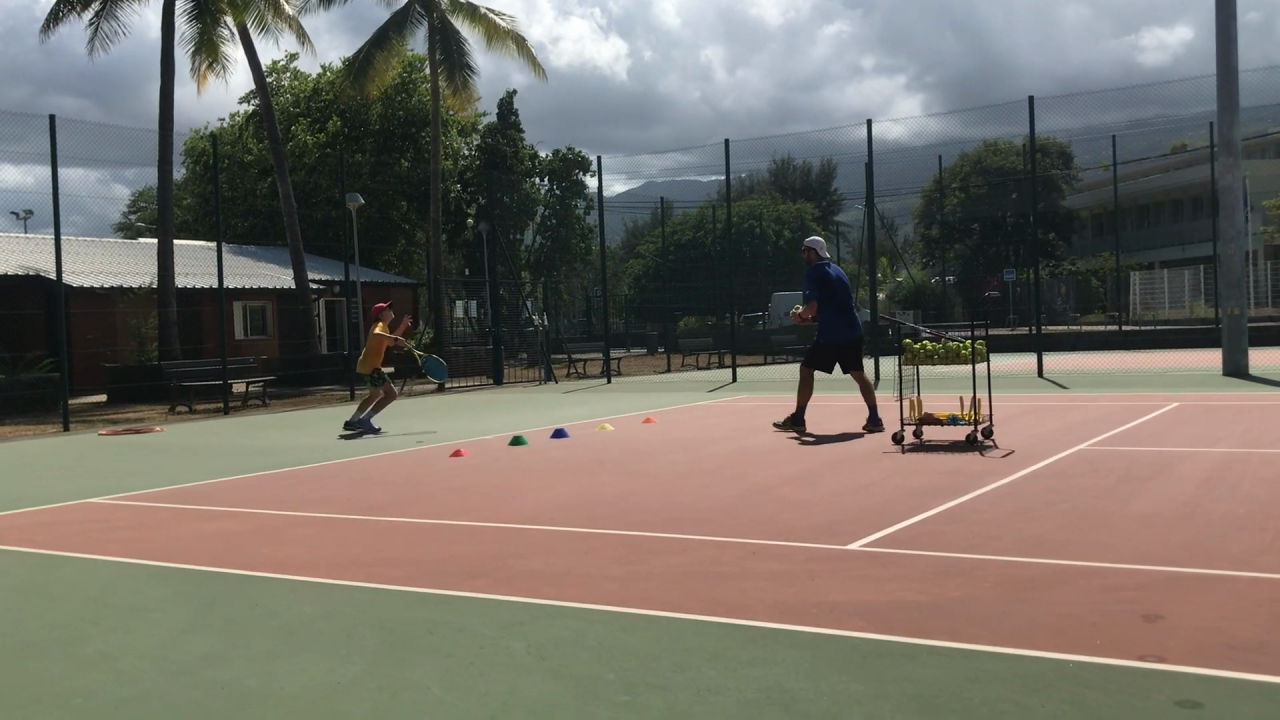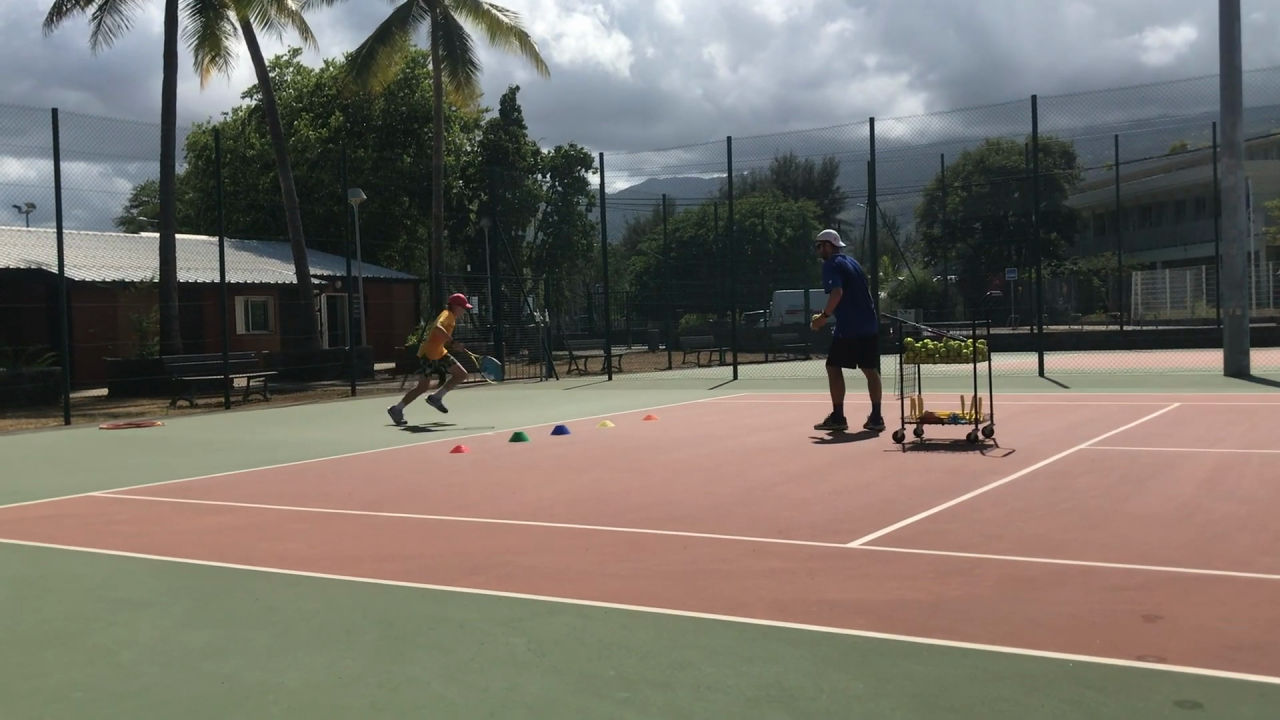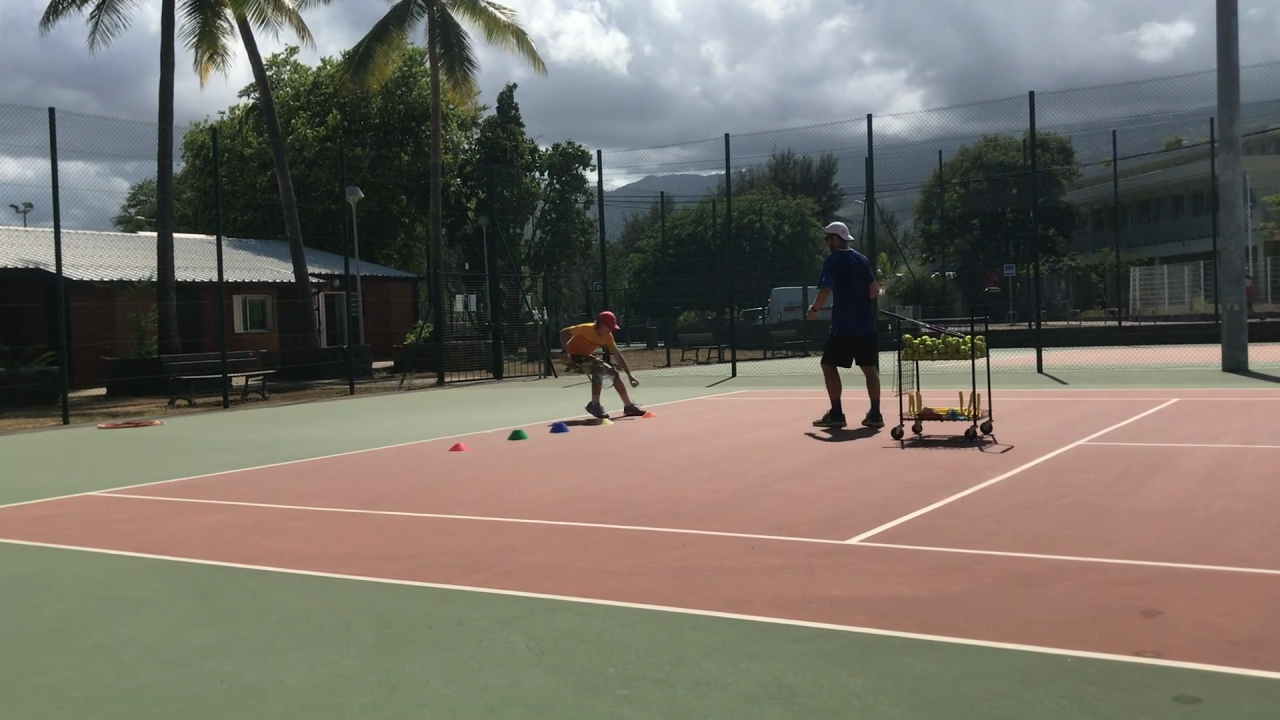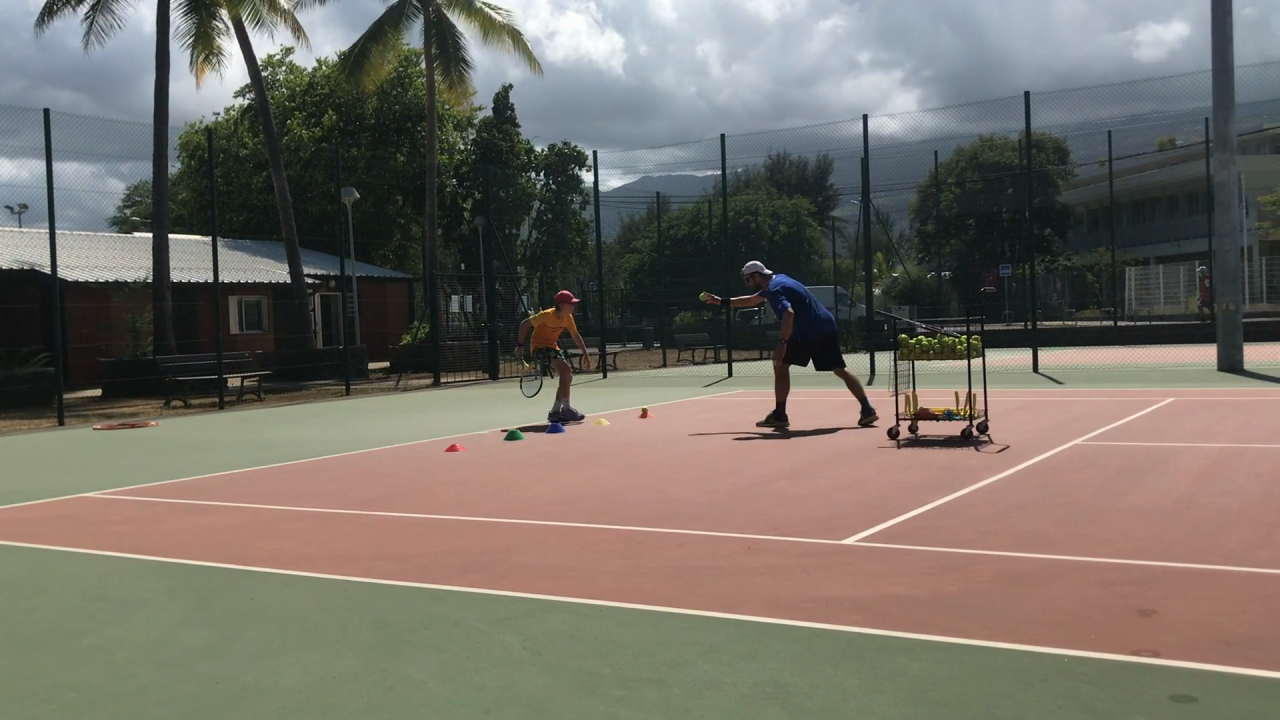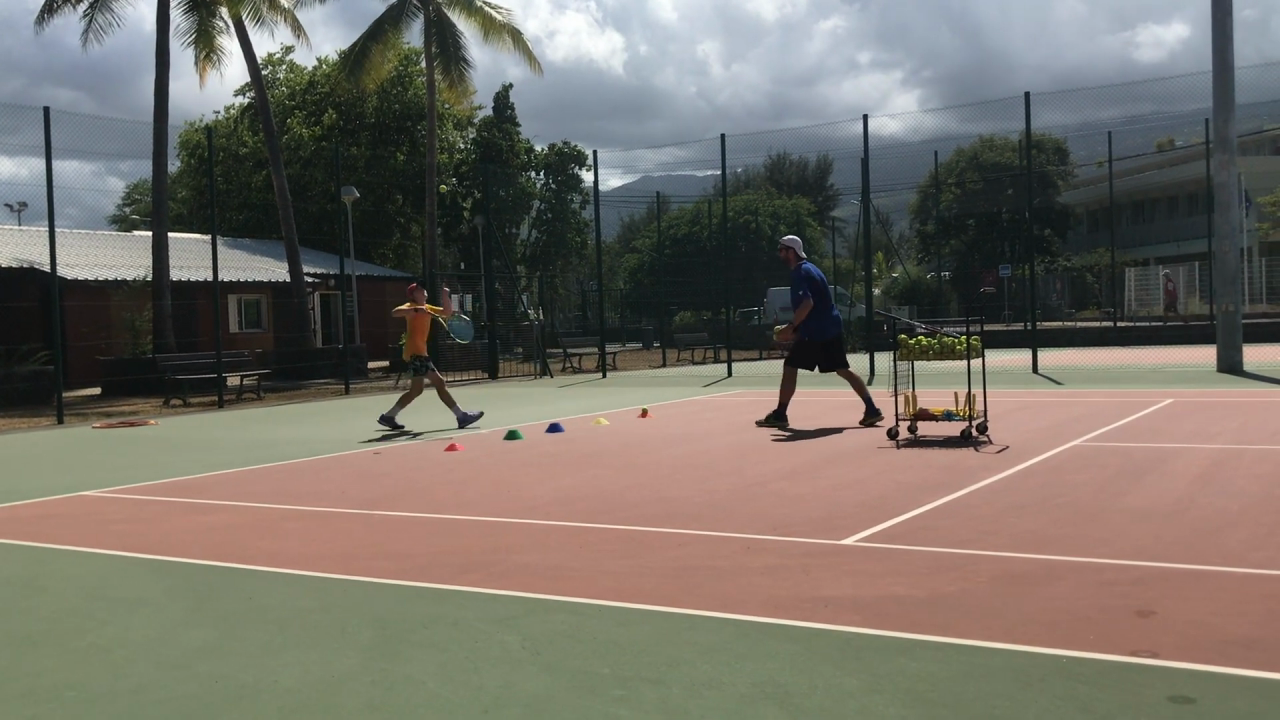
dt=0.7s
person 1, frame 1
left shoulder: (813, 273)
right shoulder: (838, 271)
left elbow: (812, 306)
left wrist: (800, 315)
right wrist: (812, 318)
left hip: (830, 334)
right hip: (853, 331)
left knee: (807, 370)
right knee: (859, 374)
left ankle: (797, 419)
right ankle: (874, 419)
person 1, frame 2
left shoulder: (831, 264)
right shoulder: (853, 263)
left elbow: (837, 292)
left wrist: (824, 316)
left hip: (849, 327)
right hip: (869, 324)
left knee: (833, 368)
right knee: (871, 369)
left ankle: (838, 417)
right ankle: (876, 417)
person 1, frame 3
left shoulder: (833, 260)
right shoulder: (862, 259)
left elbow: (826, 291)
right elbow: (875, 290)
left wrist: (814, 309)
left hip: (844, 325)
right hip: (867, 323)
left knee: (829, 365)
right knee: (869, 367)
left ankle: (836, 414)
right ankle: (875, 414)
person 1, frame 4
left shoulder: (775, 289)
right shoulder: (778, 280)
left elbow: (789, 313)
right elbow: (753, 299)
left wrist: (783, 343)
right wrist: (723, 301)
left hip: (810, 330)
right hip: (828, 325)
left knee: (780, 365)
right knee: (840, 369)
left ankle: (780, 415)
right ankle: (867, 410)
person 1, frame 5
left shoulder: (801, 273)
right shoulder: (809, 269)
left elbow: (807, 303)
left wrist: (791, 326)
right wrist: (797, 328)
left hip: (816, 330)
right hip: (832, 326)
left knee: (790, 367)
right knee: (843, 370)
left ankle: (779, 415)
right ankle: (871, 410)
